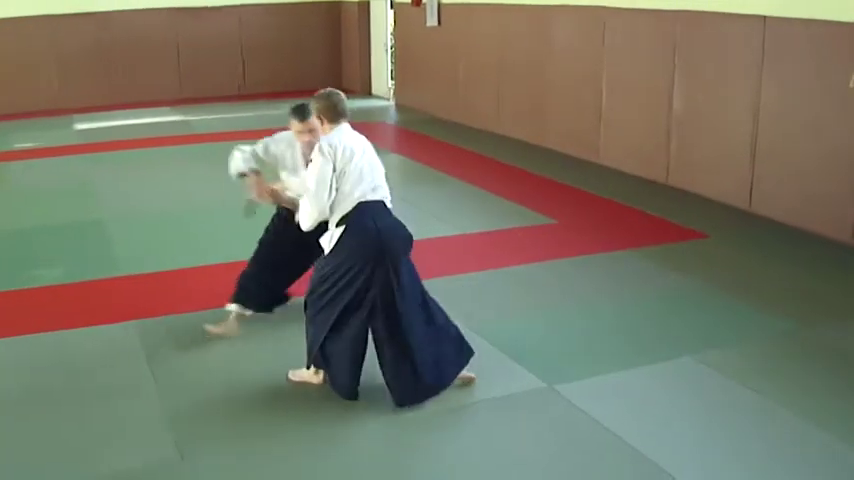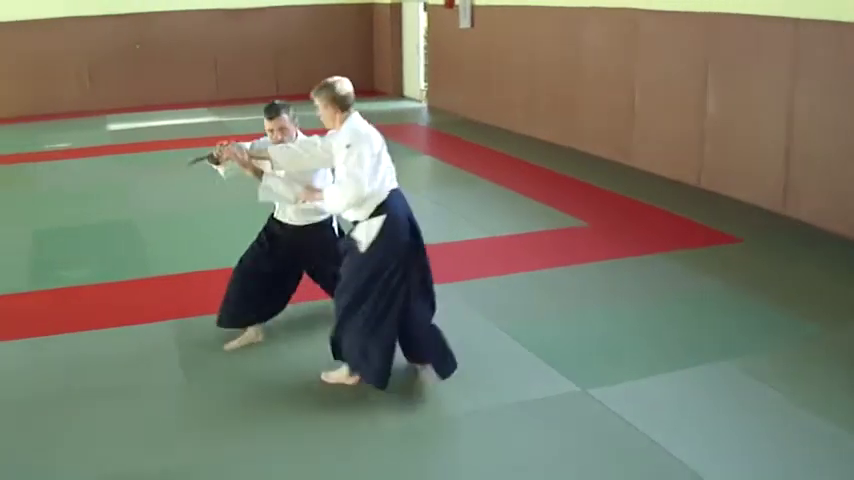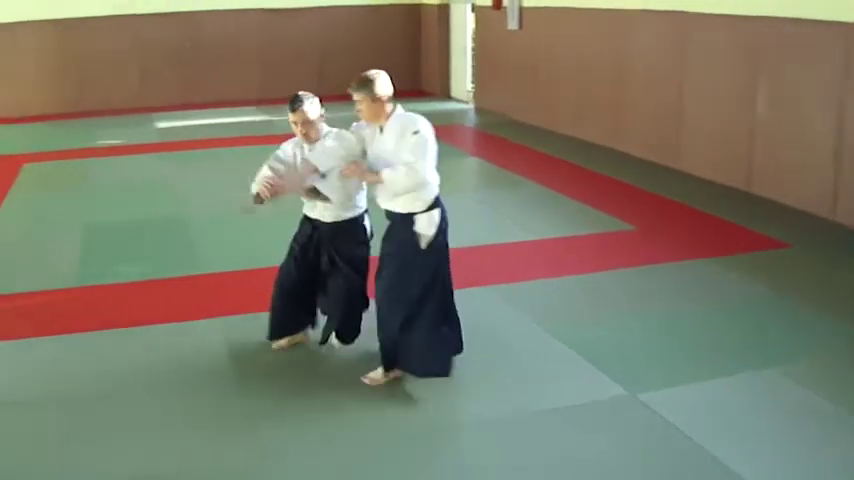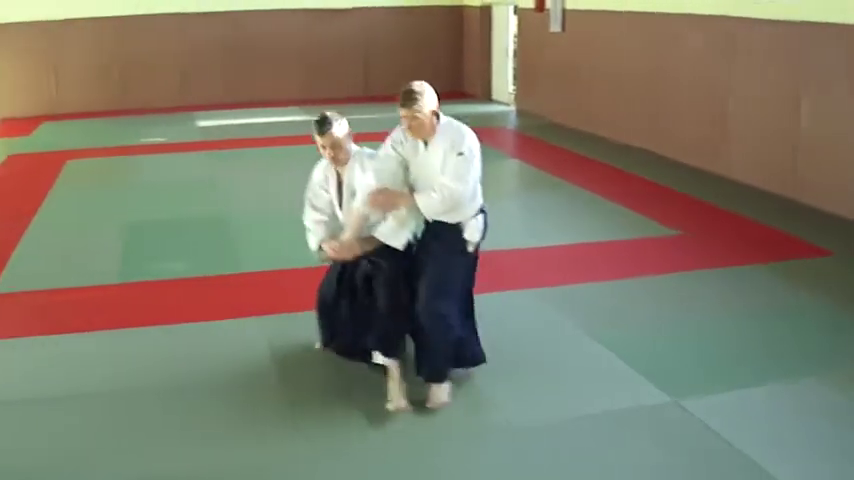
dt=0.2s
person 1, frame 1
left shoulder: (325, 148)
right shoulder: (359, 142)
left elbow: (317, 203)
left wrist: (303, 215)
left hip: (354, 234)
right hip: (386, 227)
left knee: (322, 299)
right knee: (409, 299)
left ankle: (320, 370)
right ankle: (449, 366)
person 1, frame 2
left shoulder: (354, 137)
right shoulder: (350, 132)
left elbow: (355, 188)
right elbow: (308, 151)
left wrist: (318, 195)
right wrist: (257, 153)
left hip: (382, 224)
right hip: (397, 215)
left knee: (357, 295)
right knee: (401, 291)
left ankle: (356, 368)
right ankle: (428, 353)
person 1, frame 3
left shoulder: (415, 127)
right shoulder: (364, 131)
left elbow: (418, 173)
left wrist: (372, 175)
left hip: (422, 221)
right hip: (401, 219)
left knee: (397, 293)
right knee: (415, 289)
left ankle: (394, 363)
right ankle: (424, 352)
person 1, frame 4
left shoulder: (461, 139)
right shoulder: (401, 138)
left elbow: (455, 195)
right elbow: (380, 181)
left wrist: (405, 199)
left hip: (461, 228)
right hip: (429, 225)
left knee: (436, 300)
right knee: (425, 295)
left ankle: (438, 377)
person 2, frame 1
right shoulder: (283, 144)
right elbow: (245, 154)
left wrist: (284, 199)
right wrist: (251, 177)
left hip: (324, 221)
right hip: (290, 217)
right knee: (266, 262)
right ankle: (233, 321)
person 2, frame 2
right shoulder: (266, 146)
left elbow: (295, 191)
left wrist: (256, 172)
right wrist: (221, 154)
left hip: (316, 230)
right hip: (280, 226)
left knee: (336, 277)
right knee: (250, 273)
right ankle: (253, 330)
person 2, frame 3
left shoulder: (345, 142)
right shoulder: (291, 149)
left elbow: (345, 187)
right elbow: (269, 173)
left wrist: (301, 189)
right wrist: (263, 188)
left hip: (347, 229)
right hip: (312, 227)
left knee: (344, 289)
right knee: (291, 280)
left ankle: (343, 327)
right ankle: (297, 329)
person 2, frame 4
left shoulder: (375, 166)
right shoulder: (321, 172)
left elbow: (403, 215)
right elbow: (316, 215)
left wrist: (364, 245)
right wrist: (324, 242)
left hip: (389, 250)
right hip: (350, 249)
left knee: (388, 309)
right knee: (330, 295)
left ankle: (394, 375)
right ankle: (336, 339)
